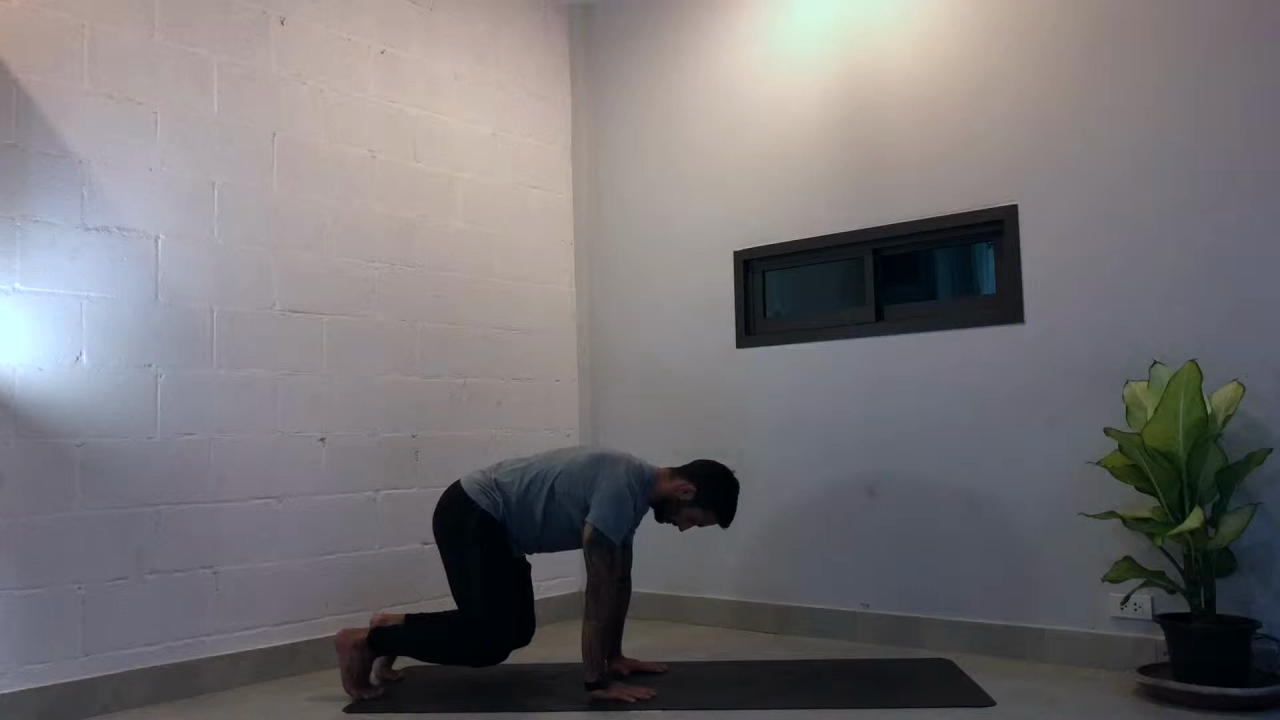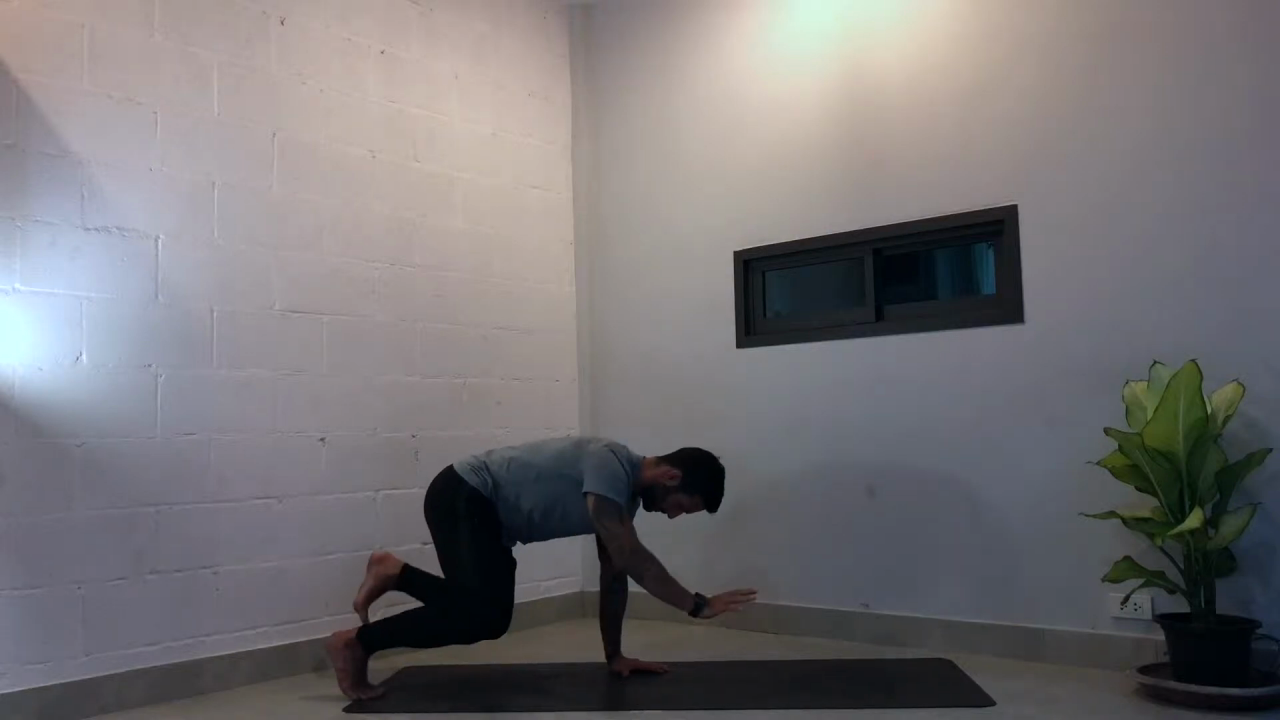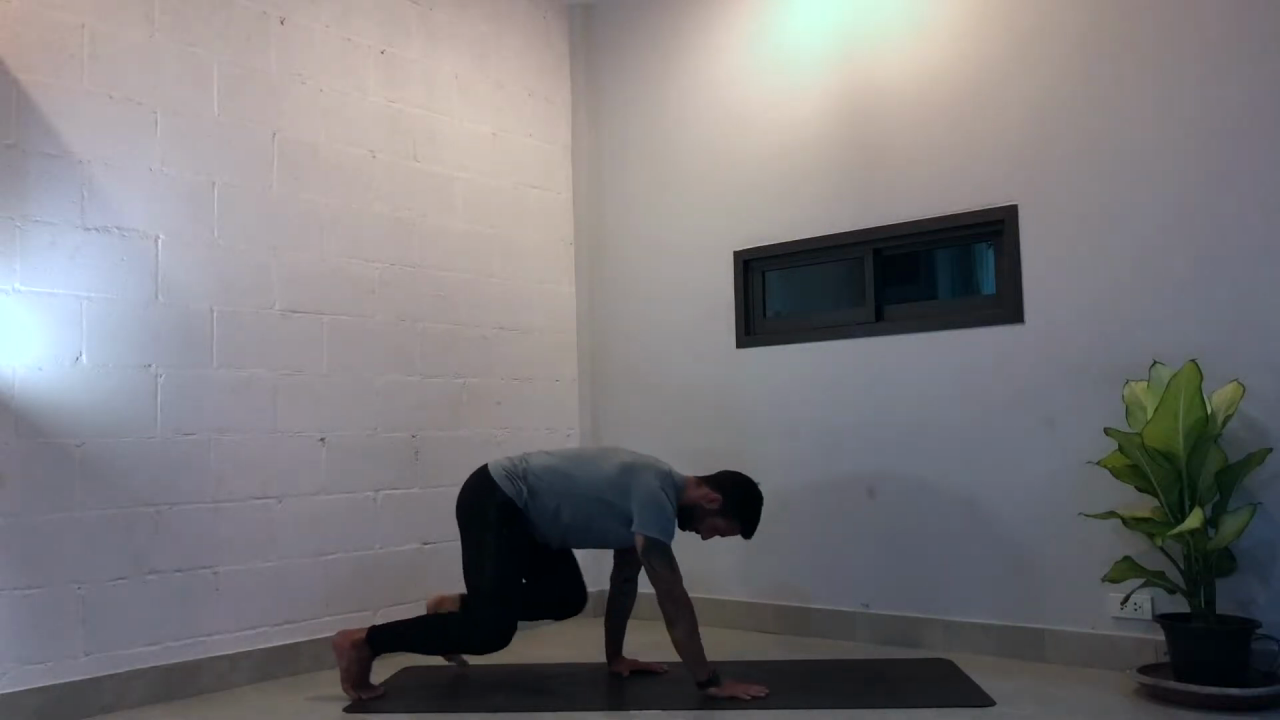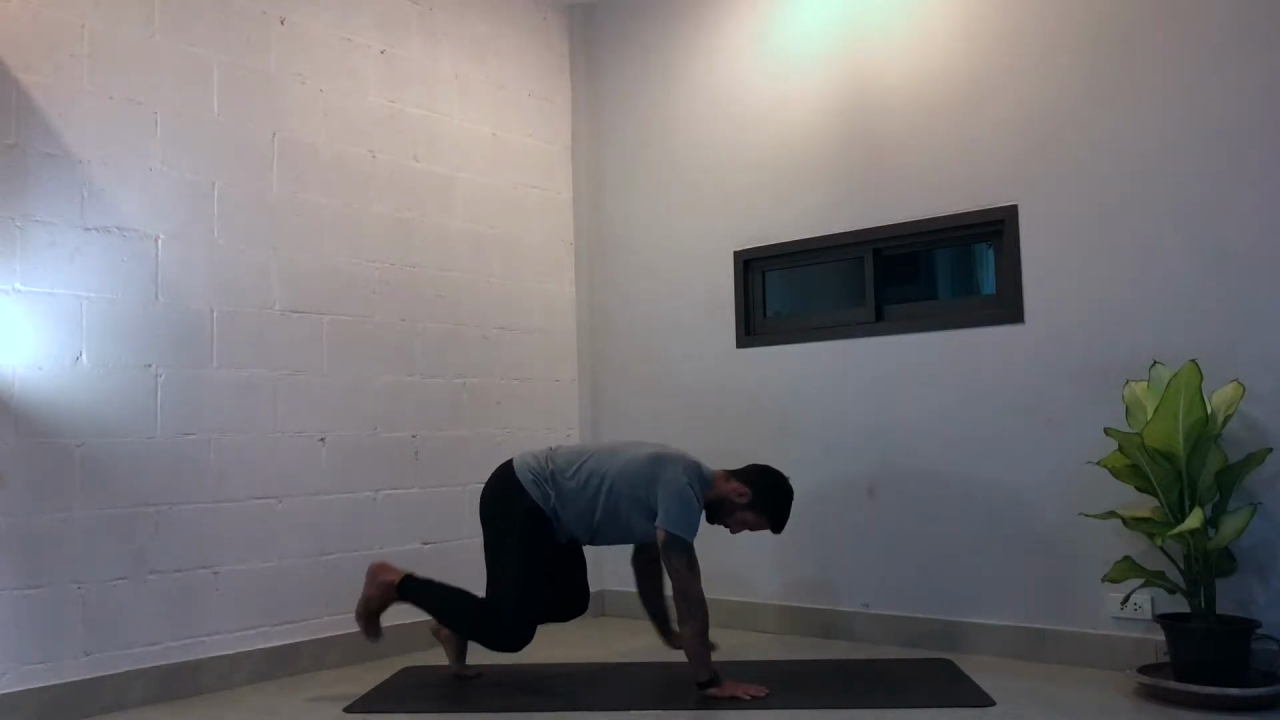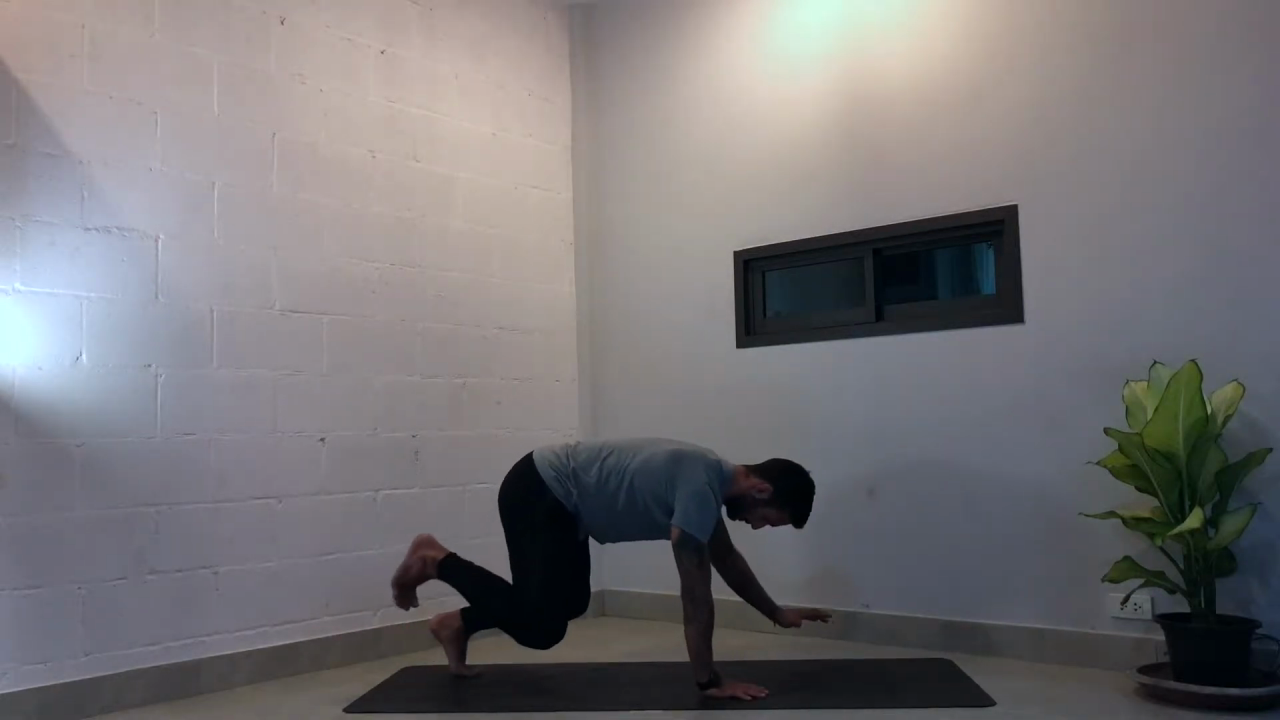
dt=1s
person 1, frame 1
left shoulder: (634, 490)
right shoulder: (622, 488)
left elbow: (620, 580)
right elbow: (599, 590)
left wrist: (614, 656)
right wrist: (596, 680)
left hip: (495, 524)
right hip: (470, 516)
left knee: (516, 631)
right knee: (491, 642)
left ankle: (397, 626)
right ankle: (366, 642)
person 1, frame 2
left shoulder: (626, 490)
right shoulder: (609, 465)
left elbow: (614, 575)
right elbow: (631, 558)
left wrist: (615, 656)
right wrist: (697, 605)
left hip: (490, 514)
right hip: (462, 497)
left knee: (490, 617)
right knee: (482, 616)
left ankle: (393, 572)
right ankle: (355, 643)
person 1, frame 3
left shoulder: (653, 493)
right shoulder: (655, 496)
left elbow: (625, 578)
right elbow: (673, 599)
left wrist: (615, 656)
right wrist: (709, 680)
left hip: (520, 510)
right hip: (493, 501)
left knee: (568, 597)
right knee: (491, 630)
left ankle: (458, 608)
right ankle: (362, 643)
person 1, frame 4
left shoulder: (680, 481)
right shoulder: (682, 489)
left elbow: (645, 562)
right elbow: (687, 590)
left wrist: (667, 631)
right wrist: (709, 680)
left hip: (540, 503)
right hip: (517, 498)
left knee: (571, 601)
right knee: (508, 632)
left ankle: (457, 627)
right ankle: (395, 583)
person 1, frame 5
left shoulder: (710, 478)
right shoulder: (700, 487)
left elbow: (727, 560)
right elbow: (696, 592)
left wrist: (777, 614)
right wrist: (708, 681)
left hip: (555, 495)
right hip: (537, 491)
left knee: (570, 603)
right knee: (541, 626)
left ankle: (456, 624)
right ankle: (437, 560)
